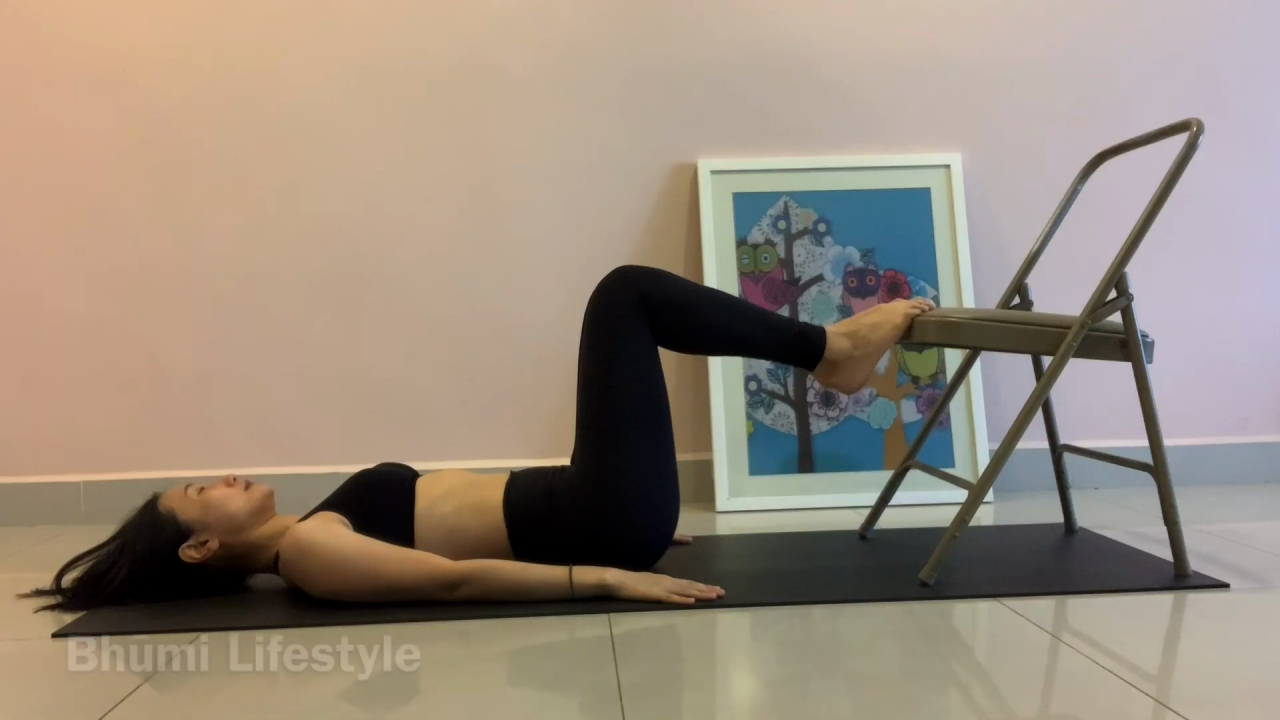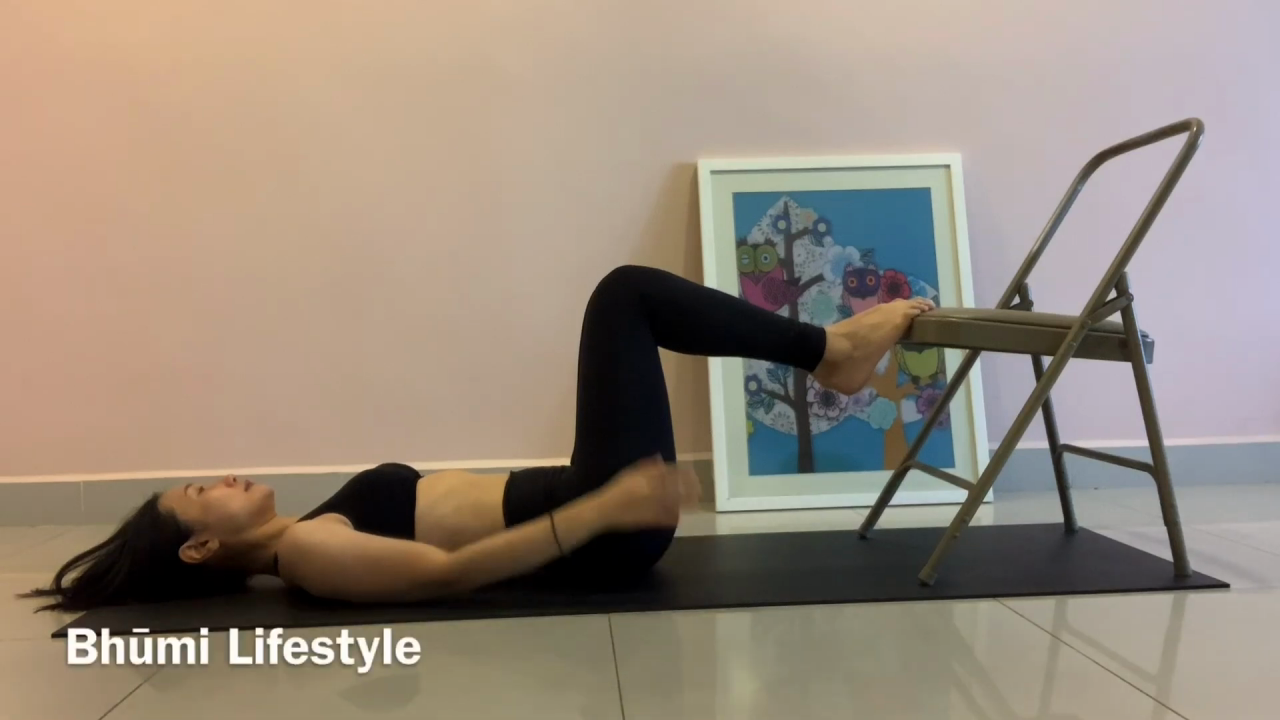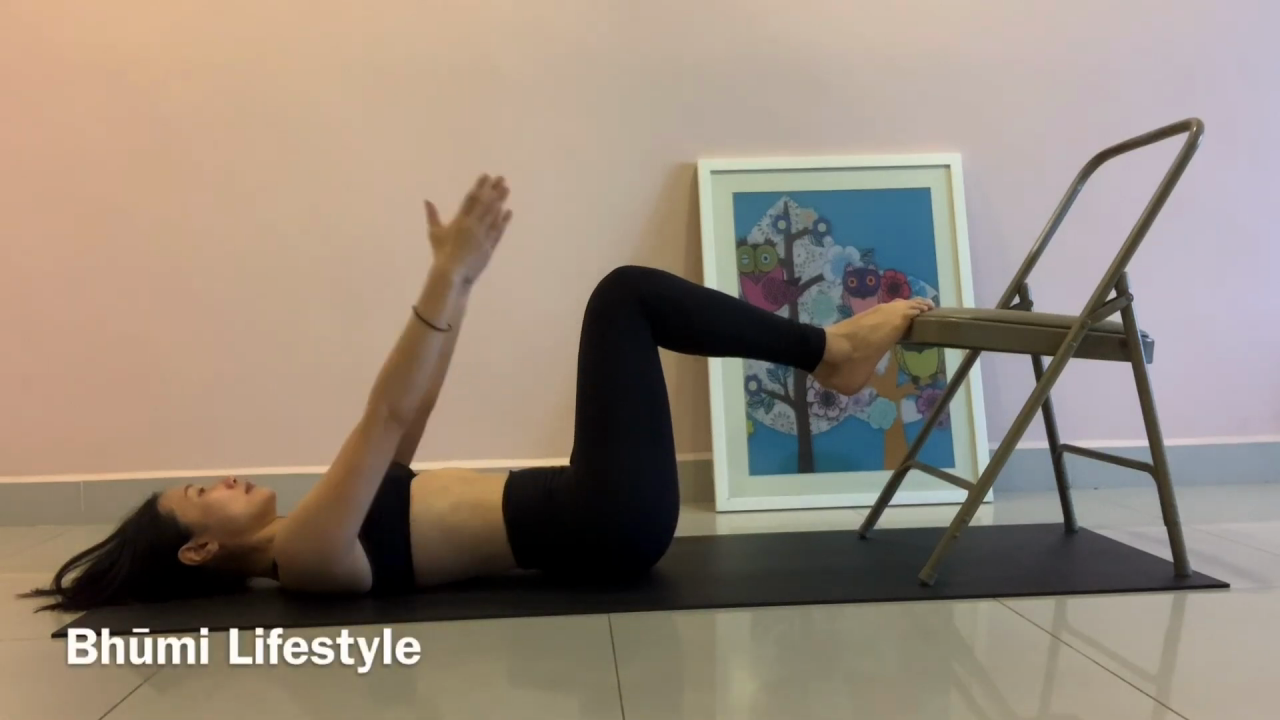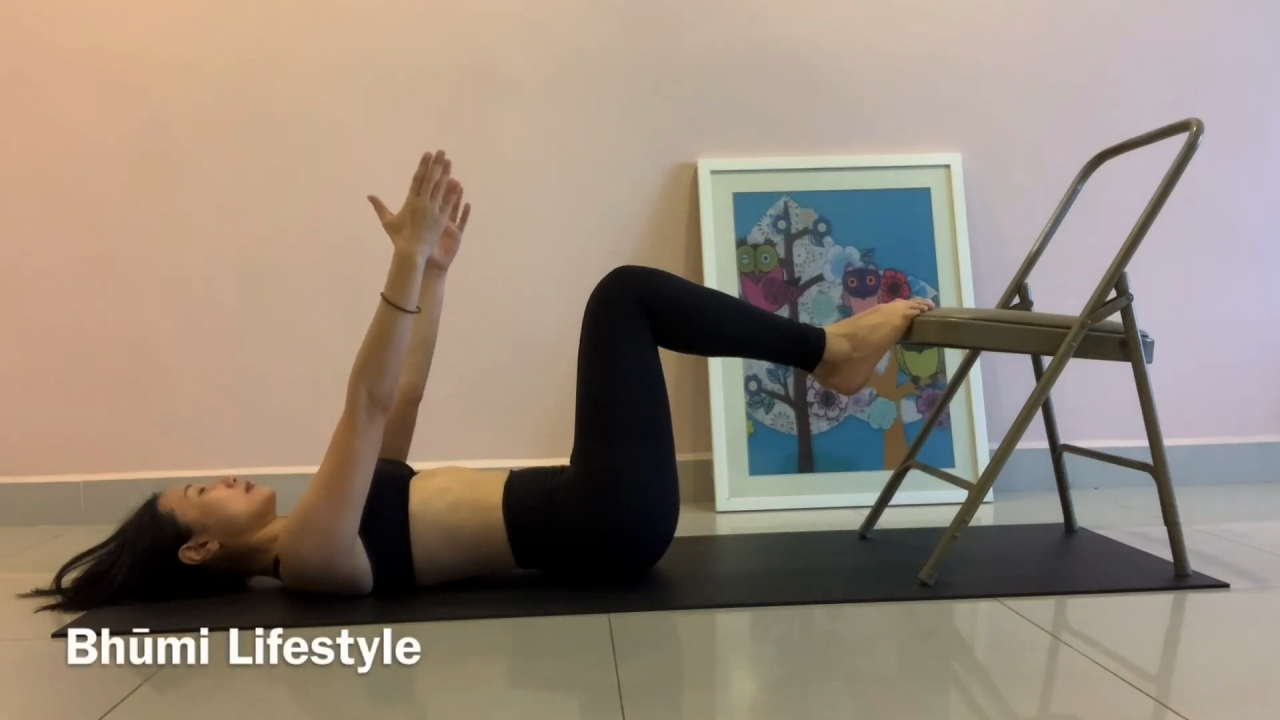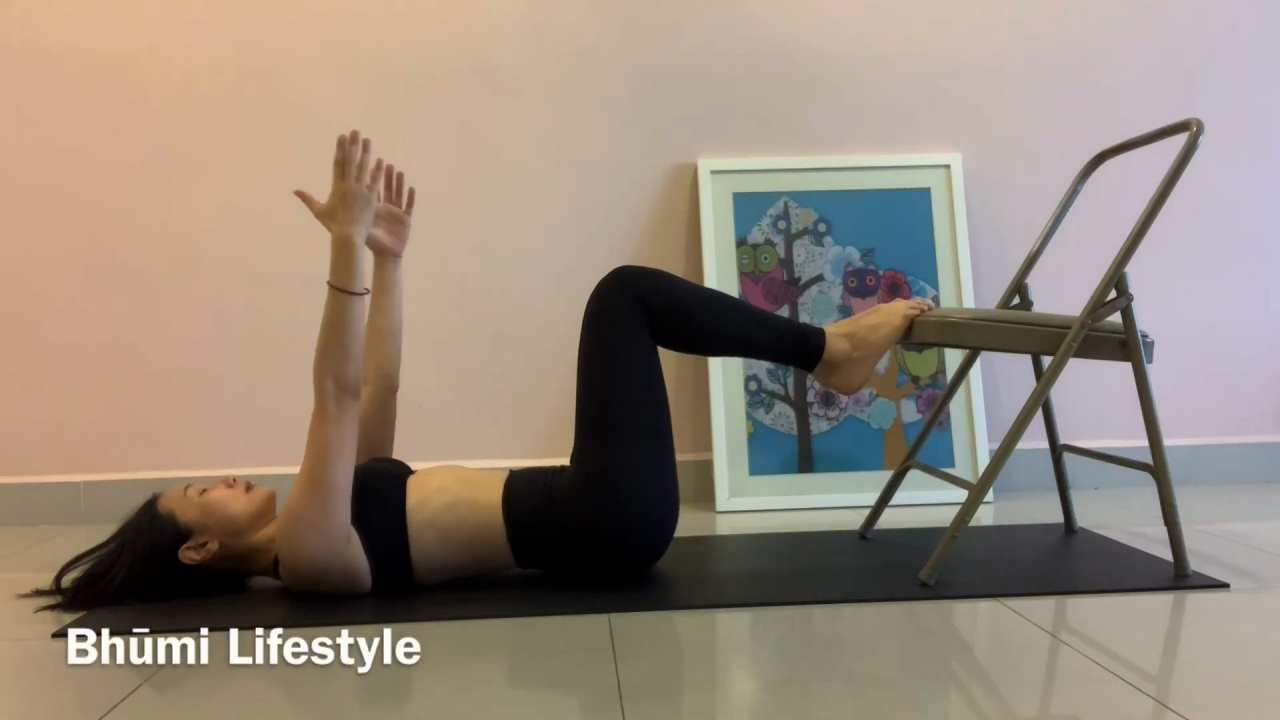
dt=0.4s
person 1, frame 1
left shoulder: (315, 532)
right shoulder: (306, 553)
right elbow: (452, 578)
right wrist: (606, 576)
left hip: (594, 510)
right hip: (601, 520)
left knee: (631, 299)
right knee: (623, 296)
left ankle: (824, 351)
right ankle: (827, 347)
person 1, frame 2
left shoulder: (316, 534)
right shoulder: (306, 554)
right elbow: (450, 569)
right wrist: (597, 513)
left hip: (586, 506)
right hip: (587, 521)
left knee: (631, 297)
right knee: (625, 295)
left ankle: (826, 351)
right ankle: (829, 347)
person 1, frame 3
left shoulder: (317, 535)
right shoulder: (306, 554)
left elbow: (397, 425)
right elbow: (384, 419)
left wrist: (458, 278)
right wrist: (448, 276)
left hip: (591, 514)
right hip: (605, 523)
left knee: (627, 297)
right knee: (622, 295)
left ankle: (825, 351)
right ankle: (827, 347)
person 1, frame 4
left shoulder: (318, 536)
right shoulder: (310, 554)
left elbow: (401, 401)
right elbow: (365, 403)
left wrist: (434, 271)
right wrist: (405, 259)
left hip: (596, 516)
right hip: (605, 522)
left knee: (631, 295)
right knee: (622, 296)
left ankle: (824, 352)
right ankle: (826, 348)
person 1, frame 5
left shoulder: (324, 531)
right shoulder: (307, 555)
left elbow: (377, 390)
right elbow: (338, 394)
left wrist: (385, 260)
right wrist: (343, 245)
left hip: (594, 517)
right hip: (606, 524)
left knee: (629, 296)
right knee: (623, 295)
left ankle: (823, 352)
right ankle: (826, 347)
